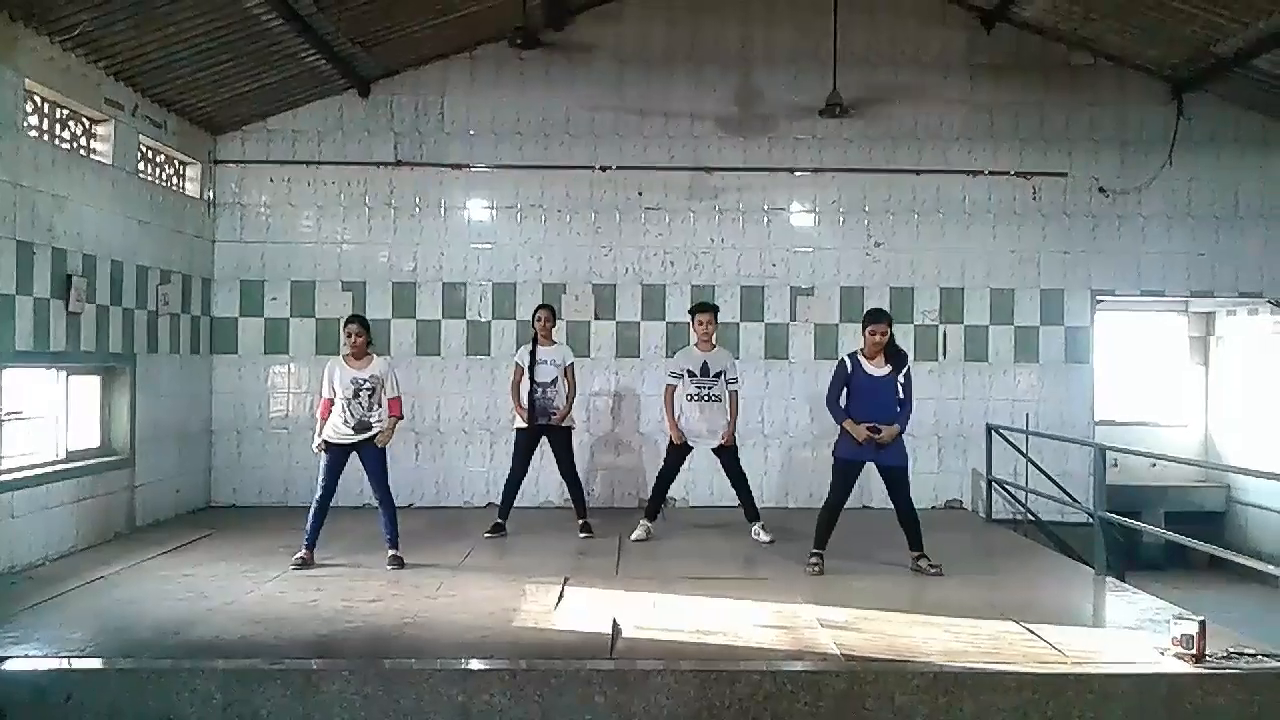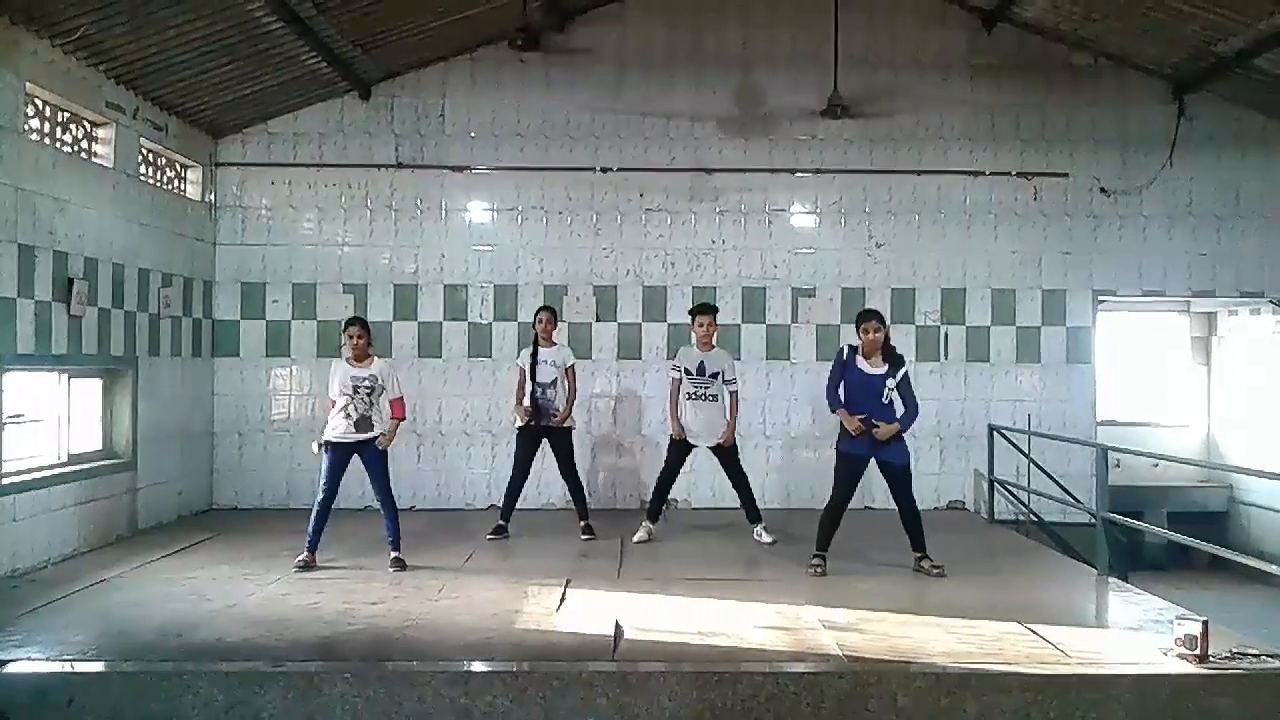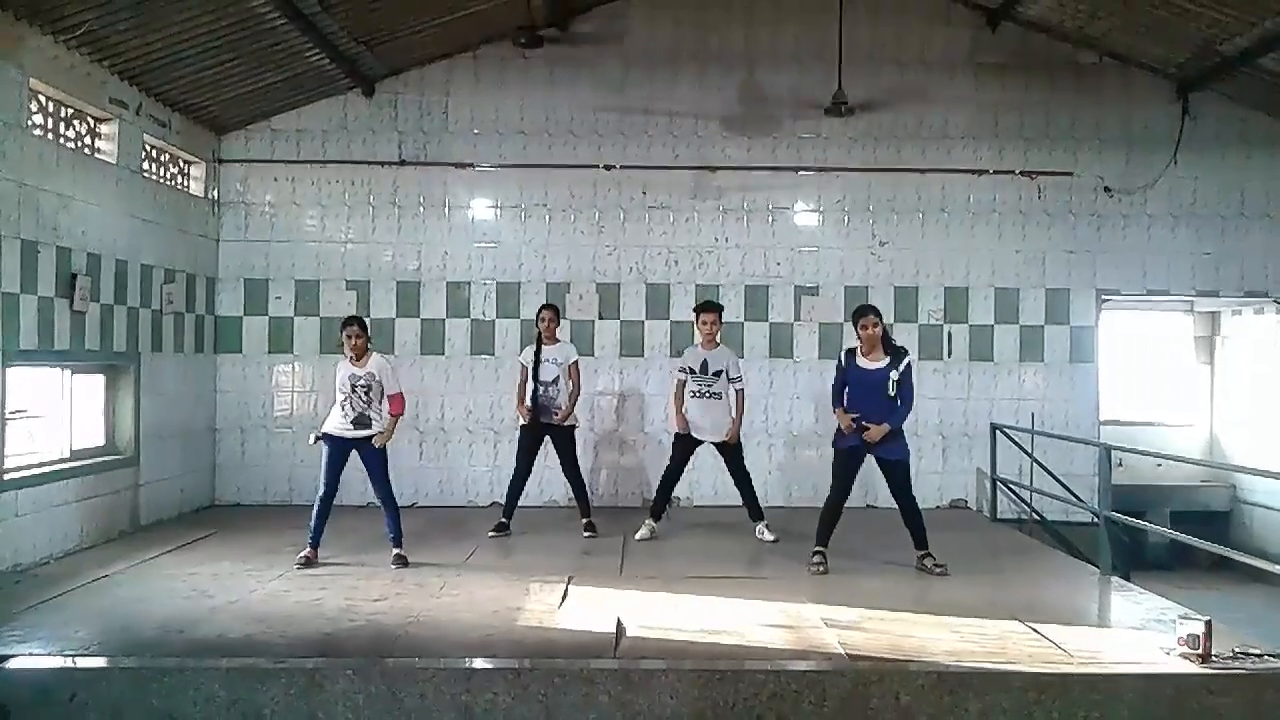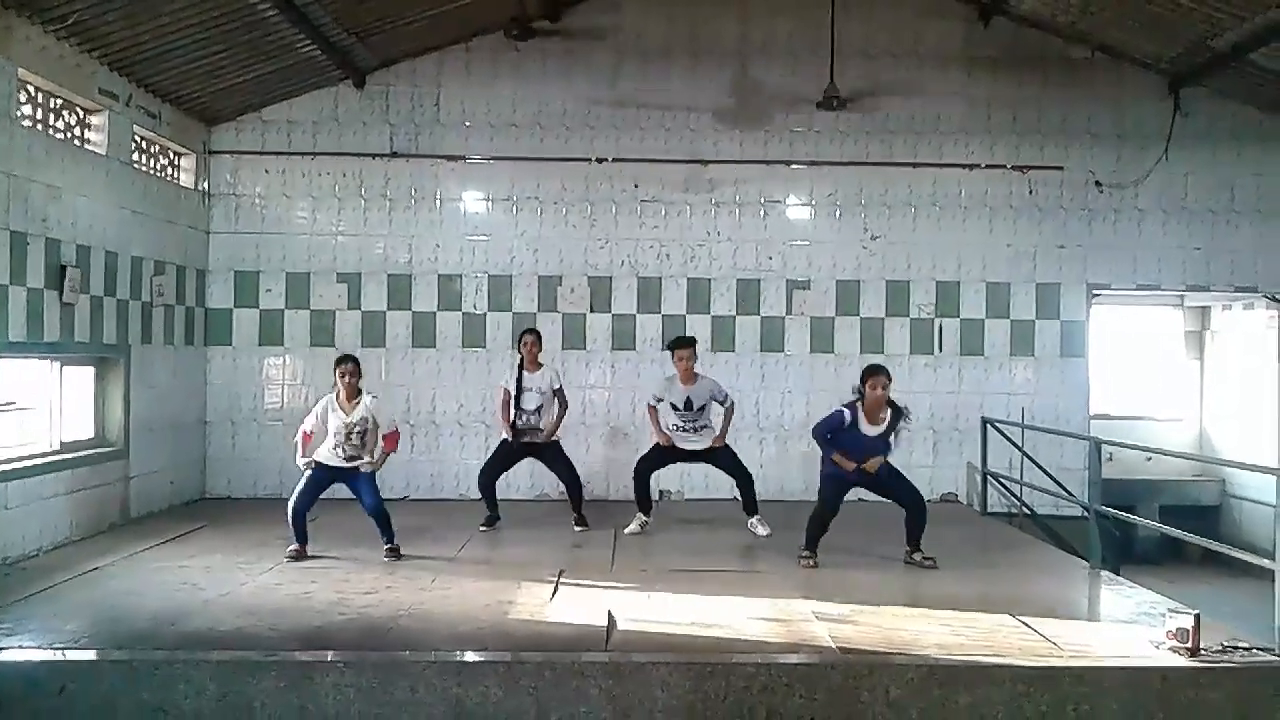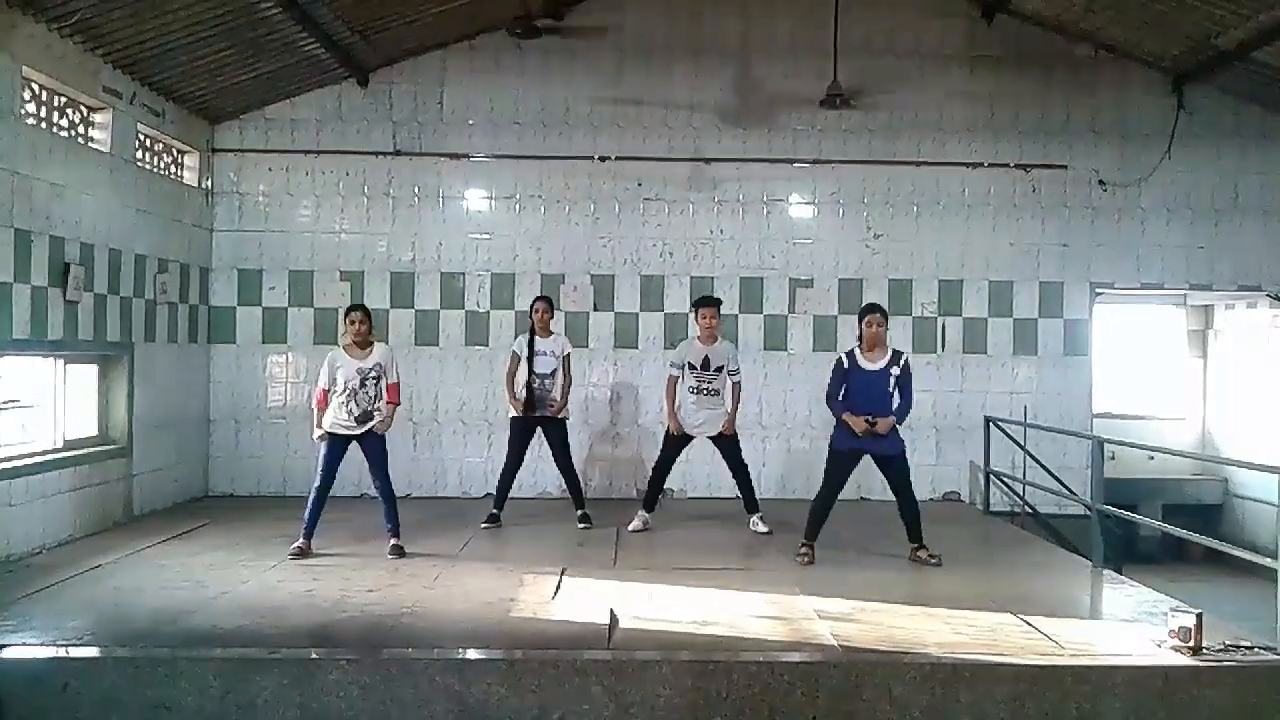
dt=0.7s
person 1, frame 1
left shoulder: (899, 363)
right shoulder: (849, 363)
left elbow: (907, 403)
right elbow: (832, 400)
left wrist: (896, 428)
right wrist: (851, 427)
left hip: (890, 442)
right hip: (853, 441)
left knee: (903, 500)
right knee: (835, 499)
left ankle: (918, 556)
right ankle: (816, 553)
person 1, frame 2
left shoulder: (896, 365)
right shoulder: (847, 356)
left elbow: (911, 406)
right elbow: (832, 390)
left wrist: (895, 427)
right wrist: (845, 418)
left hip: (890, 440)
right hip: (854, 439)
left knee: (906, 500)
right knee: (839, 499)
left ankle: (921, 556)
right ankle: (819, 555)
person 1, frame 3
left shoulder: (899, 359)
right shoulder: (847, 358)
left elbow: (907, 402)
right elbow: (837, 390)
left wrist: (884, 428)
right wrist: (839, 414)
left hip: (889, 437)
right hip: (851, 436)
left knee: (905, 497)
right knee: (837, 494)
left ankle: (923, 555)
right ankle: (819, 551)
person 1, frame 4
left shoulder: (895, 415)
right shoulder: (847, 414)
right elbow: (818, 432)
left wrist: (879, 459)
right wrist: (838, 459)
left hip: (874, 469)
right hip: (839, 469)
left knee: (916, 503)
right knee: (826, 509)
left ankle: (913, 550)
right ankle: (809, 549)
person 1, frame 5
left shoulder: (898, 359)
right shoulder: (847, 359)
left elbow: (906, 399)
right elbow: (832, 397)
left wrist: (892, 420)
right wrist: (849, 419)
left hip: (886, 437)
right hip: (848, 436)
left knee: (905, 492)
right knee: (829, 491)
left ankle: (918, 547)
right ankle: (807, 544)
person 2, frame 1
left shoulder: (382, 365)
right shoulder: (334, 366)
left elbow: (394, 403)
right elbow: (326, 404)
left wrist: (389, 430)
right wrist: (318, 435)
left hip: (370, 437)
right hip: (336, 438)
left knee: (382, 493)
right knee: (323, 494)
left ankle: (393, 549)
right ankle: (307, 550)
person 2, frame 2
left shoulder: (383, 366)
right shoulder: (337, 367)
left elbow: (397, 404)
right elbow: (333, 404)
left wrist: (390, 433)
right wrist: (324, 435)
left hip: (372, 439)
right hip: (338, 439)
left knee: (384, 495)
right knee: (325, 496)
left ankle: (395, 551)
right ankle: (309, 552)
person 2, frame 3
left shoulder: (380, 363)
right shoulder: (341, 366)
left elbow: (396, 400)
left wrist: (388, 431)
right wrist: (321, 429)
left hip: (370, 436)
right hip: (336, 434)
left knee: (383, 492)
right knee: (326, 492)
left ankle: (397, 548)
right ankle: (312, 549)
person 2, frame 4
left shoulder: (371, 404)
right shoulder: (326, 404)
left elbow: (392, 435)
right elbow: (306, 432)
left wrist: (377, 463)
right wrist: (302, 457)
left hip: (359, 467)
right hip: (326, 463)
left knee: (375, 507)
right knee: (296, 505)
left ankle: (390, 543)
right ankle: (300, 545)
person 2, frame 5
left shoulder: (383, 352)
right shoulder: (335, 357)
left elbow: (393, 389)
right elbow: (322, 393)
left wrist: (388, 418)
right wrist: (317, 425)
left hip: (371, 428)
right hip: (337, 428)
left knee: (382, 483)
right knee: (322, 483)
left ankle: (394, 538)
right ankle: (305, 539)
person 3, frame 1
left shoulder: (726, 358)
right shoulder: (682, 357)
left elbow: (733, 394)
right elbow: (669, 392)
left wrist: (732, 428)
right wrist: (672, 426)
left hip: (719, 431)
right hip: (686, 430)
left knee: (737, 476)
right knee: (666, 475)
left ankle: (756, 524)
right ankle: (647, 522)
person 3, frame 2
left shoulder: (724, 358)
right shoulder: (683, 354)
left elbow: (733, 394)
right elbow: (674, 387)
left wrist: (731, 427)
right wrist: (673, 421)
left hip: (718, 430)
right hip: (685, 429)
left knee: (738, 477)
right knee: (667, 475)
left ankle: (758, 525)
right ankle: (649, 523)
person 3, frame 3
left shoulder: (728, 356)
right shoulder: (689, 354)
left elbow: (739, 391)
right elbow: (680, 386)
left wrist: (737, 425)
right wrist: (678, 415)
left hip: (723, 428)
right hip: (690, 426)
left knee: (740, 475)
right knee: (672, 472)
left ankle: (760, 523)
right ankle: (652, 521)
person 3, frame 4
left shoulder: (710, 385)
right shoulder: (667, 385)
left elbow: (729, 404)
right elbow: (651, 405)
left wrist: (723, 433)
right wrist: (659, 432)
left hip: (708, 443)
right hip: (675, 443)
left knee: (743, 475)
right knee: (641, 469)
left ankle: (754, 518)
right ankle: (643, 516)
person 3, frame 5
left shoulder: (728, 349)
right shoulder: (685, 348)
left elbow: (736, 384)
right elbow: (672, 382)
left wrist: (732, 418)
right wrist: (671, 417)
left hip: (718, 421)
right hip: (685, 420)
left knee: (738, 467)
right knee: (662, 465)
left ankle: (755, 515)
right ankle: (645, 513)
person 4, frame 1
left shoulder: (564, 351)
right shoulder: (525, 351)
left elbow: (572, 385)
right elbow: (515, 383)
left wrist: (567, 409)
right wrist: (518, 408)
left hip: (558, 421)
right hip: (529, 420)
left knee: (568, 471)
right knee: (517, 471)
left ankle: (583, 520)
right ankle: (501, 521)
person 4, frame 2
left shoulder: (564, 352)
right shoulder: (527, 353)
left elbow: (572, 386)
right elbow: (520, 385)
left wrist: (567, 411)
right wrist: (518, 407)
left hip: (558, 422)
right hip: (530, 421)
left knee: (569, 472)
right knee: (519, 473)
left ankle: (584, 522)
right ankle: (503, 523)
person 4, frame 3
left shoulder: (568, 349)
right shoulder: (529, 351)
left elbow: (576, 384)
right elbow: (522, 383)
left wrist: (569, 409)
right wrist: (520, 405)
left hip: (561, 419)
right hip: (533, 418)
left knee: (571, 469)
right knee: (521, 470)
left ankle: (586, 519)
right ankle: (505, 520)
person 4, frame 4
left shoulder: (550, 374)
right shoulder: (513, 374)
left elbow: (563, 403)
right elbow: (505, 402)
left wrist: (554, 428)
right wrist: (506, 426)
left hip: (544, 440)
right hip: (515, 439)
left knee: (571, 478)
right knee: (485, 476)
left ankle: (577, 514)
right ankle: (493, 513)
person 4, frame 5
left shoulder: (561, 341)
right shoulder: (522, 340)
left elbow: (567, 376)
right elbow: (510, 373)
left wrist: (563, 401)
right wrist: (512, 399)
left hip: (553, 411)
right hip: (524, 411)
left knee: (564, 462)
right knee: (512, 462)
left ankle: (581, 510)
right ankle: (496, 511)
